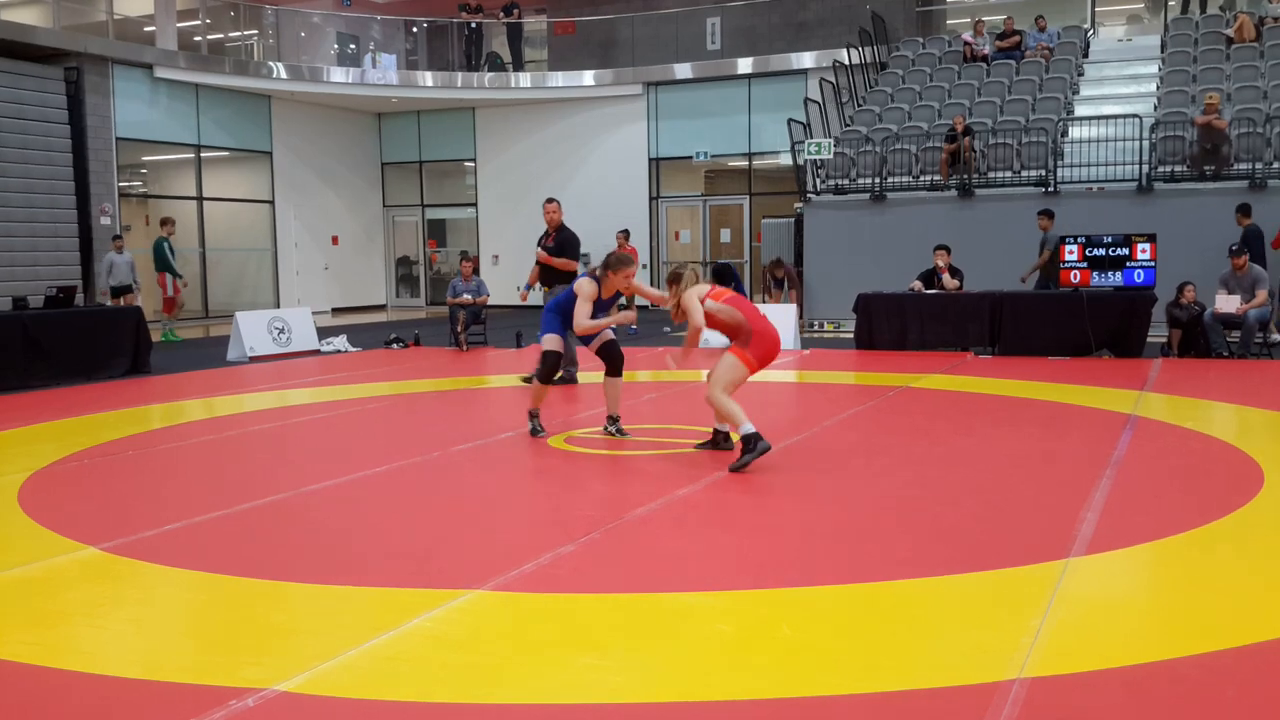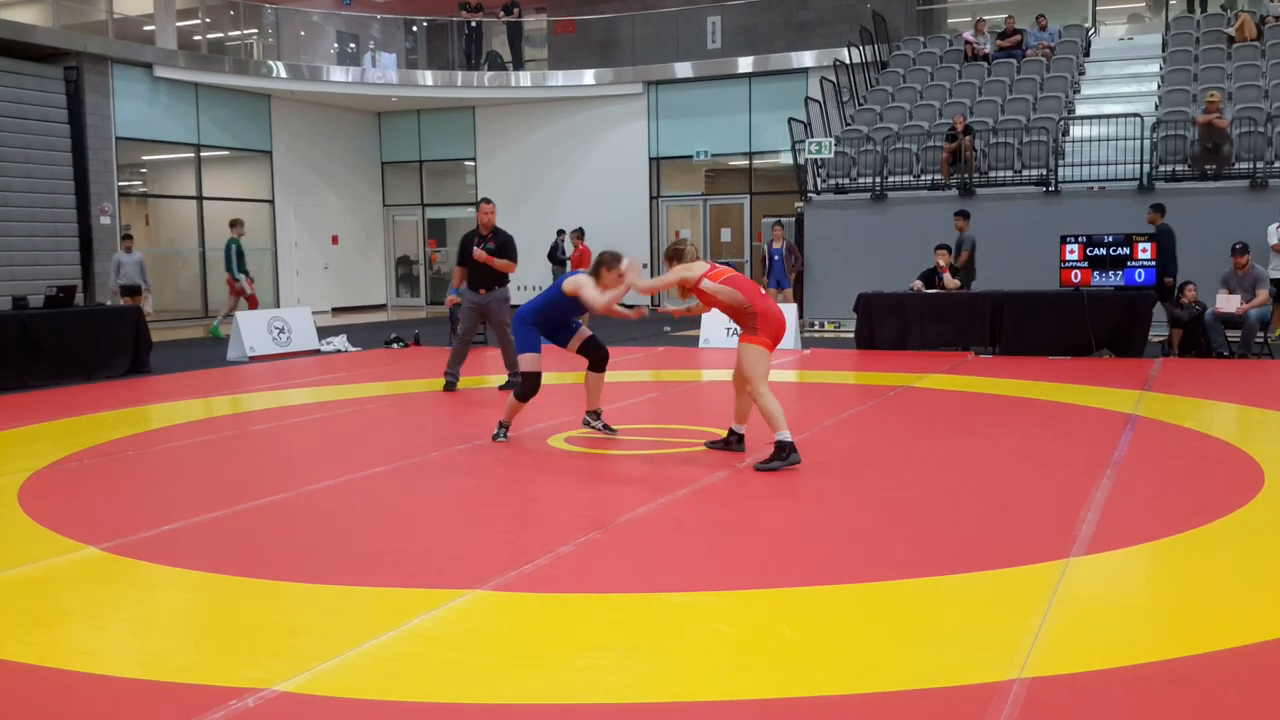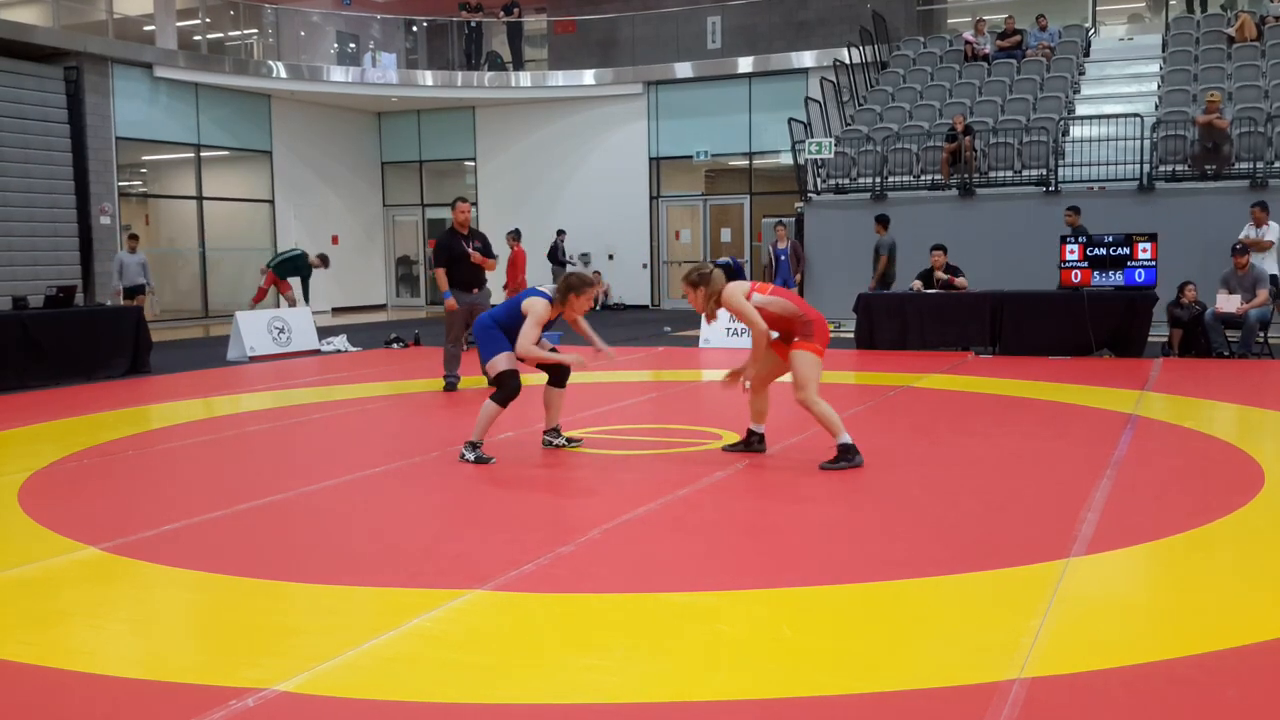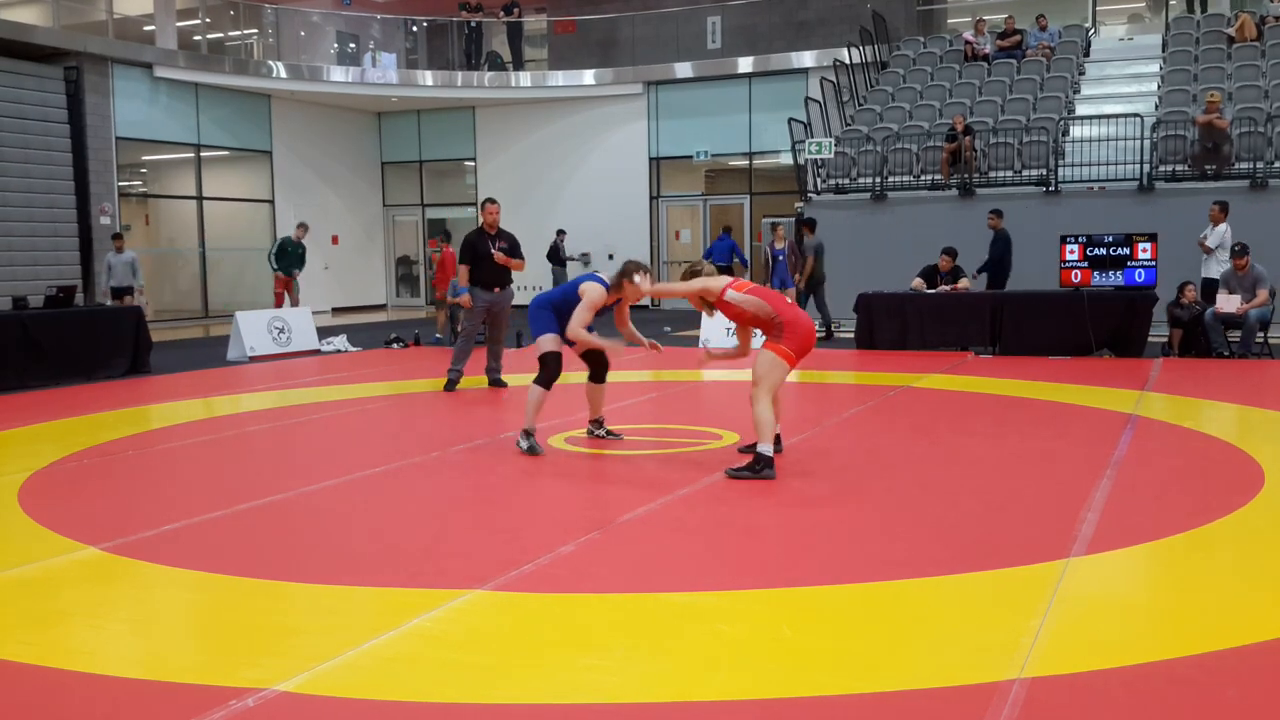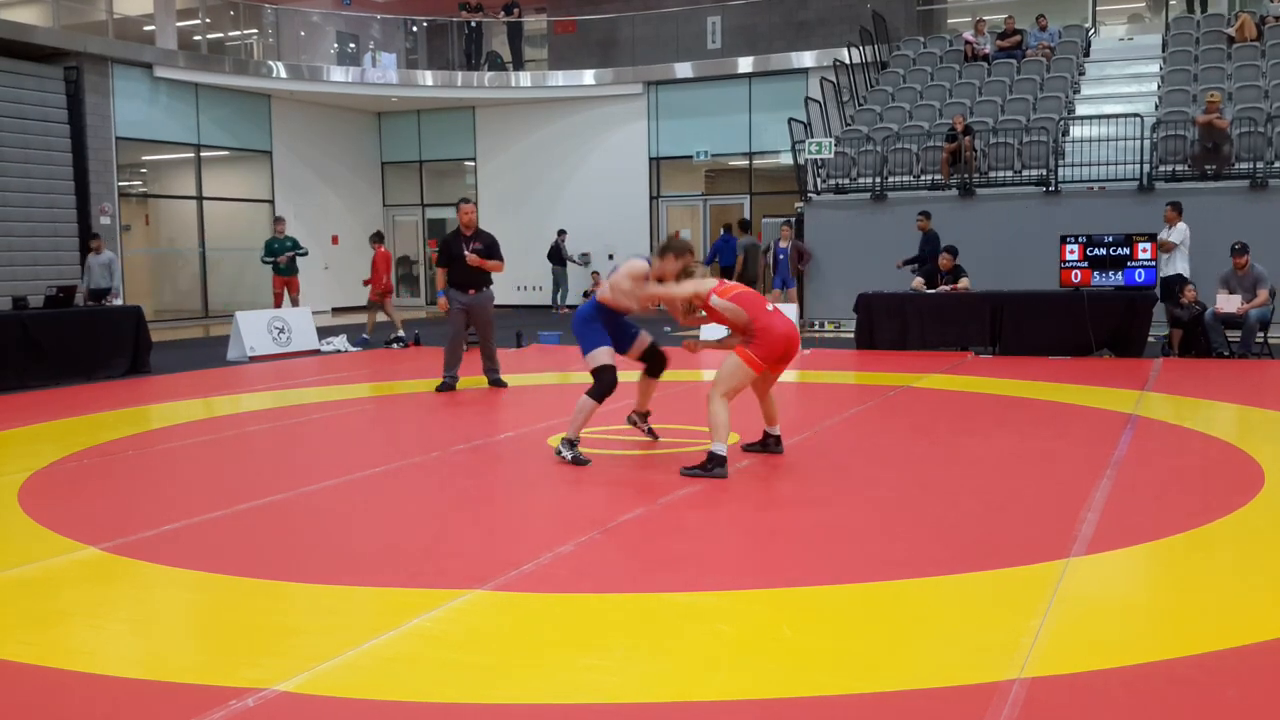
dt=1s
person 1, frame 1
left shoulder: (688, 295)
right shoulder: (710, 292)
left elbow: (697, 324)
left wrist: (683, 354)
left hip: (755, 337)
right hip: (768, 337)
left knee: (715, 395)
right knee: (717, 379)
left ankle: (753, 440)
right ankle: (721, 437)
person 1, frame 2
left shoulder: (687, 270)
right shoulder: (707, 271)
left elbow: (645, 287)
right elbow: (703, 307)
left wrist: (631, 277)
right wrist: (675, 311)
left hip: (761, 320)
right hip: (769, 317)
left knee: (756, 388)
right knee: (740, 381)
left ankle: (786, 448)
right ankle: (735, 437)
person 1, frame 3
left shoulder: (728, 294)
right shoulder: (735, 296)
left elbow: (762, 329)
right elbow: (764, 336)
left wrist: (751, 368)
right wrist: (746, 369)
left hip: (809, 328)
right hip: (794, 332)
left knee: (805, 396)
right knee: (756, 381)
left ankle: (849, 451)
right ankle: (755, 438)
person 1, frame 4
left shoulder: (710, 284)
right shoulder: (734, 304)
left elbow: (669, 290)
right elbow: (744, 350)
left wrist: (647, 289)
right wrist: (716, 355)
left hip: (788, 328)
right hip: (799, 327)
left knee: (760, 394)
right knee: (764, 387)
left ankle: (764, 462)
right ankle: (771, 440)
person 1, frame 5
left shoulder: (700, 287)
right shoulder: (725, 293)
left elbow: (664, 292)
right elbow: (737, 339)
right wrist: (702, 344)
left hip: (766, 336)
right hip: (788, 333)
left knee: (718, 395)
right knee: (760, 385)
left ankle: (717, 461)
right ankle: (772, 439)
person 2, frame 1
left shoulder: (626, 282)
right shoulder: (587, 285)
left elbow: (657, 297)
right elbow: (579, 328)
right wrist: (613, 319)
left hip: (590, 316)
right hip: (557, 314)
left knee: (615, 359)
right knee: (550, 364)
left ankle: (612, 421)
right ankle: (534, 415)
person 2, frame 2
left shoulder: (602, 285)
right shoulder: (583, 281)
left elbow: (608, 308)
right elbow: (599, 306)
left wrist: (632, 314)
right wrist: (625, 286)
left hip: (555, 321)
right hip: (528, 321)
left knee: (599, 355)
right knee: (530, 384)
left ankle: (592, 416)
right ankle: (504, 424)
person 2, frame 3
left shoulder: (563, 301)
right shoulder: (541, 306)
left elbow: (575, 320)
right elbow: (522, 350)
left wrist: (597, 343)
right wrist: (562, 358)
left hip: (512, 330)
right hip: (490, 330)
left knee: (559, 370)
right knee: (510, 386)
left ankle: (551, 433)
right ankle: (471, 446)
person 2, frame 4
left shoulder: (621, 292)
right shoulder: (597, 290)
left elbow: (624, 326)
right elbow: (572, 332)
left wrist: (643, 341)
right wrist: (606, 345)
left hip: (567, 315)
right hip: (544, 310)
left knee: (599, 365)
right knee: (551, 369)
left ankle: (595, 424)
right ankle: (527, 434)
person 2, frame 5
left shoulder: (660, 277)
right shoulder: (639, 269)
right elbow: (603, 294)
right wrist: (634, 304)
left hip: (614, 322)
right hip: (590, 321)
left knee: (657, 360)
right knee: (606, 382)
left ankle: (639, 415)
right ankle: (567, 443)
person 3, frame 1
left shoulder: (568, 236)
right shoulder: (543, 238)
left elbow: (572, 265)
right elbow: (538, 267)
left wrist: (548, 259)
right wrist: (527, 287)
left hip: (562, 290)
right hip: (549, 291)
right ankle: (569, 372)
person 3, frame 2
left shoulder: (505, 238)
right shoulder: (468, 238)
left elbow: (511, 267)
right elbow: (460, 267)
left wrist: (488, 259)
right wrist: (454, 291)
left hip: (497, 294)
right hip: (472, 295)
left knee: (505, 337)
right knee: (462, 337)
left ankle: (515, 376)
right ankle: (451, 377)
person 3, frame 3
left shoulder: (480, 237)
right shoulder: (444, 240)
left elbow: (493, 265)
right elbow: (439, 270)
left wrist: (482, 260)
right wrist: (447, 295)
left hip: (481, 294)
right hip: (457, 295)
right knee: (454, 339)
right ankle: (451, 378)
person 3, frame 4
left shoulder: (509, 238)
right shoulder: (472, 238)
left elbow: (521, 265)
right elbow: (463, 267)
left wrist: (506, 260)
right wrist: (464, 291)
left hip: (503, 293)
right hip: (479, 293)
left knee: (497, 337)
right knee: (467, 333)
left ankle: (494, 374)
right ankle: (454, 374)
person 3, frame 5
left shoulder: (487, 239)
right shoulder: (448, 240)
left elbow: (499, 266)
right elbow: (441, 270)
left wrist: (480, 262)
right wrist: (441, 294)
left hip: (481, 294)
right hip: (456, 295)
left knee: (487, 337)
right knee: (454, 338)
left ankle: (493, 375)
right ankle: (450, 378)
